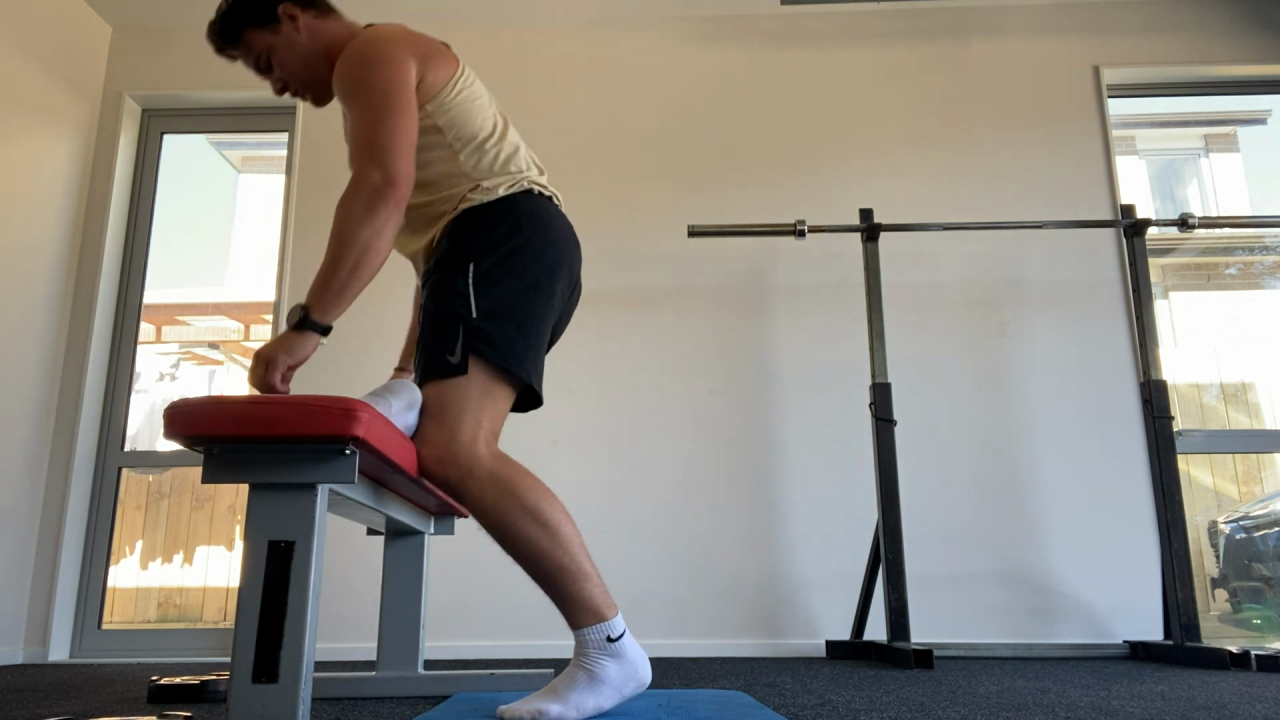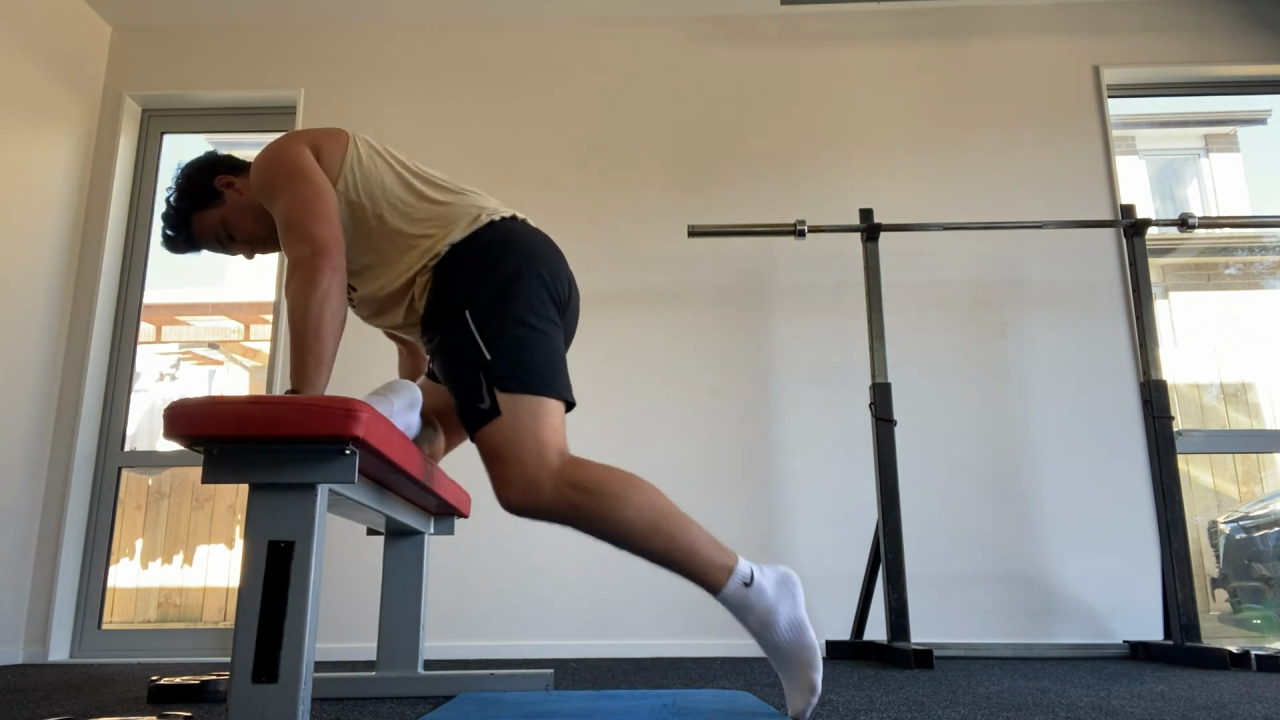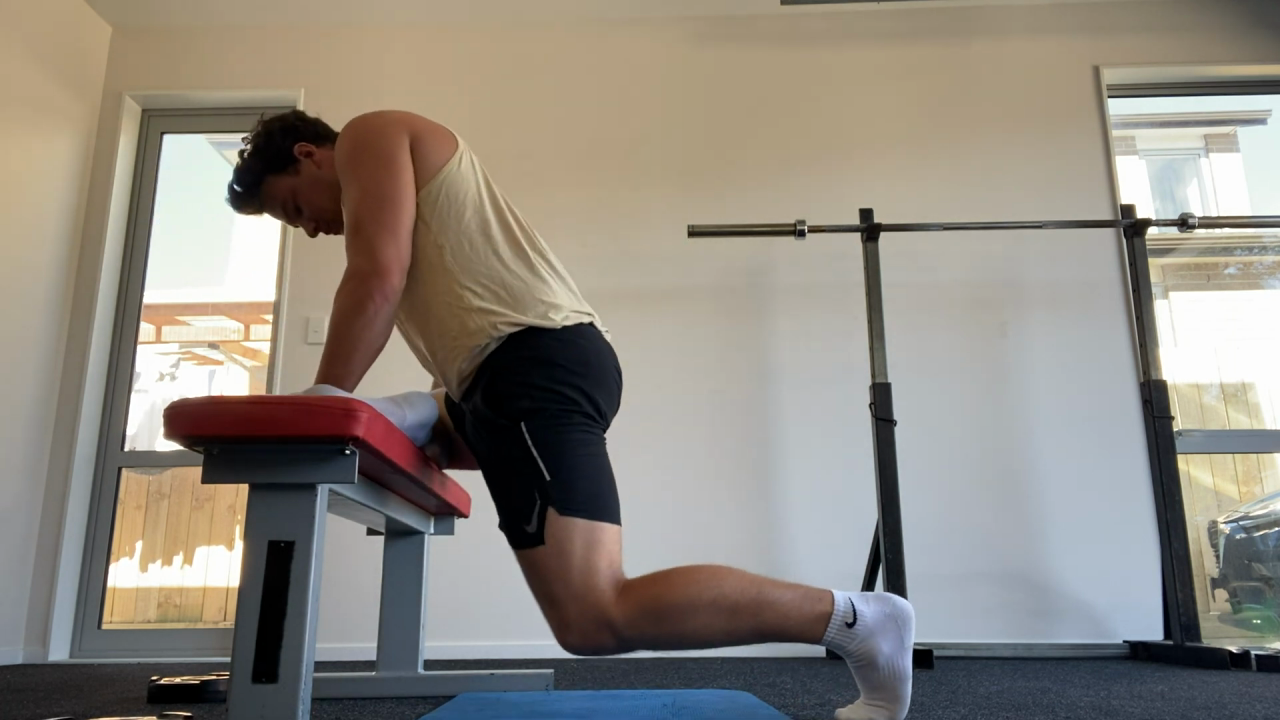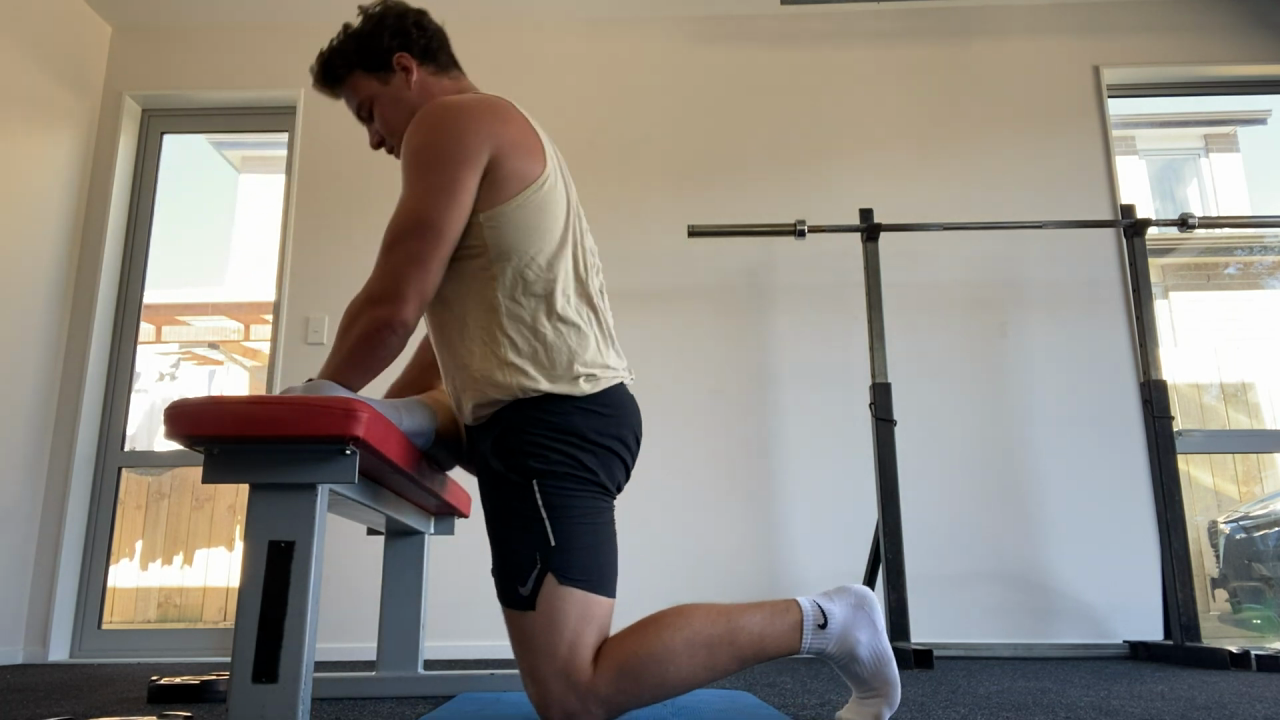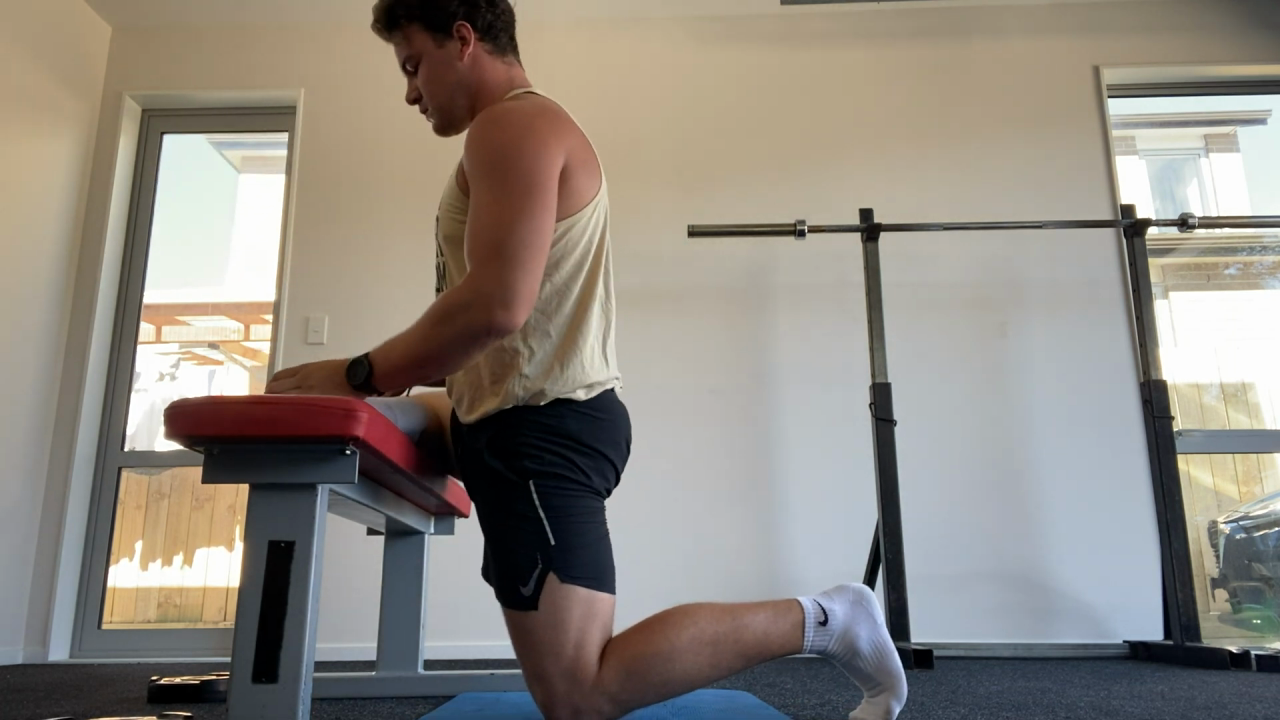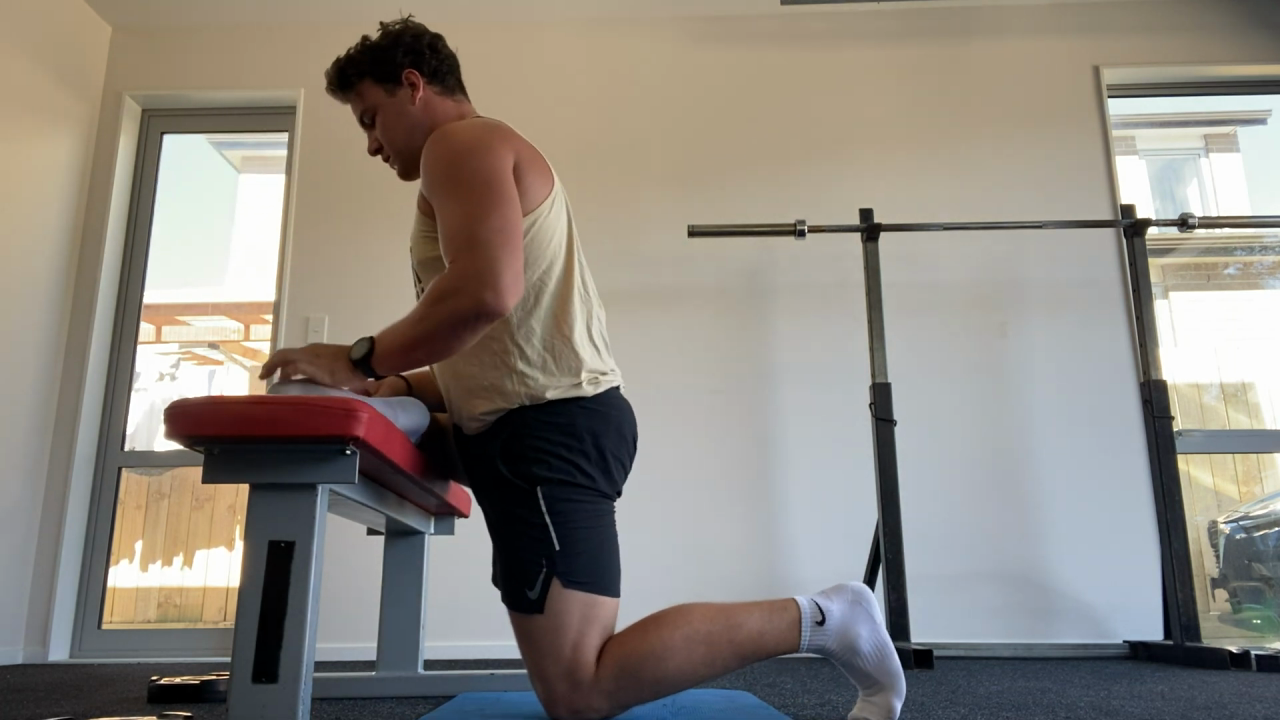
dt=0.7s
person 1, frame 1
right shoulder: (373, 84)
left elbow: (384, 186)
right elbow: (419, 239)
left wrist: (304, 327)
right wrist: (412, 368)
left hip: (503, 236)
right hip: (519, 248)
left knee: (454, 453)
left ankle: (610, 650)
person 1, frame 2
left shoulder: (281, 162)
right shoulder: (327, 199)
left elbow: (320, 264)
right elbow: (413, 334)
left wrist: (303, 404)
right wrist: (411, 430)
left hip: (489, 272)
right hip: (512, 281)
left knee: (534, 480)
left ankle: (752, 589)
person 1, frame 3
left shoulder: (370, 137)
right shoulder: (408, 181)
left elbow: (377, 281)
left wrist: (321, 404)
left hip: (535, 364)
right hip: (524, 368)
left knee: (593, 618)
left ankle: (856, 620)
person 1, frame 4
left shoulder: (450, 121)
right shoulder: (492, 135)
left elbow: (394, 304)
left wrist: (324, 395)
right wrist: (373, 412)
left hip: (551, 424)
right hip: (554, 413)
left ankle: (820, 621)
person 1, frame 5
left shoulder: (516, 125)
right shoulder: (518, 133)
left elbow: (497, 306)
left wrist: (358, 379)
right wrist: (391, 381)
left hip: (539, 429)
right hip: (535, 422)
left ankle: (821, 620)
person 1, frame 6
left shoulder: (462, 143)
right shoulder: (485, 160)
left elbow: (486, 292)
left wrist: (361, 360)
right wrist: (396, 386)
left hip: (549, 429)
right hip: (548, 423)
left ankle: (819, 620)
